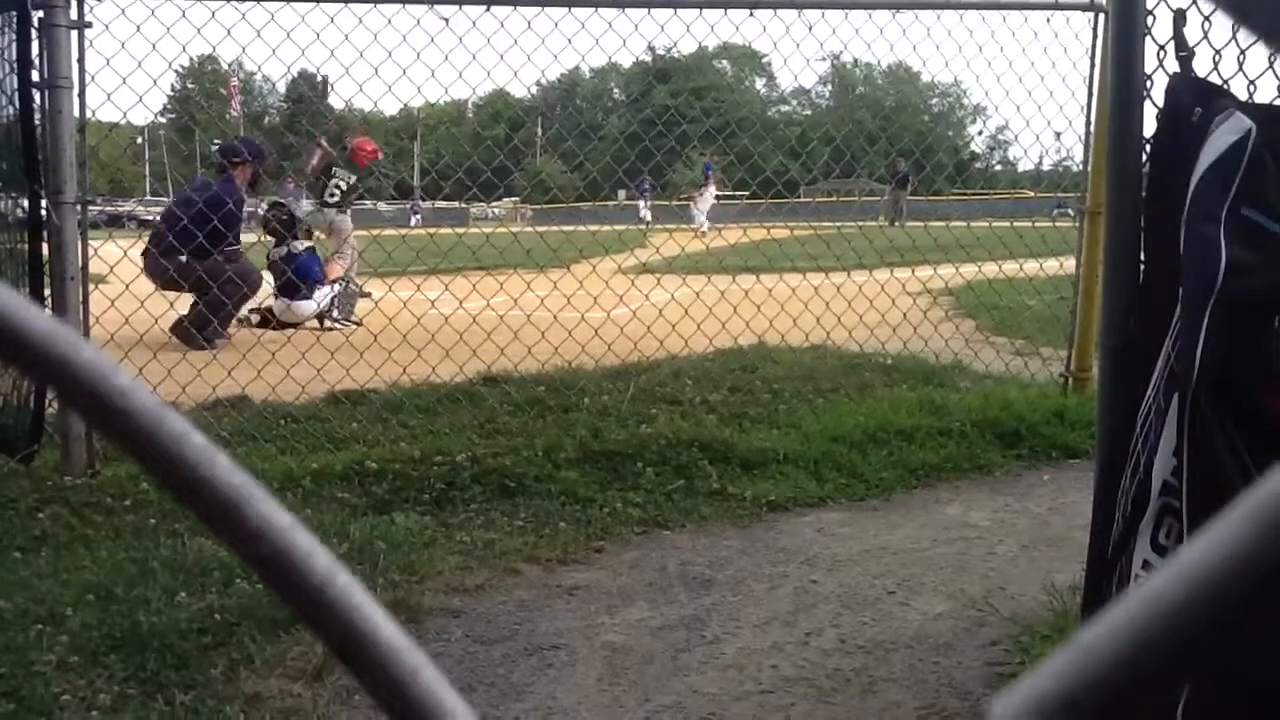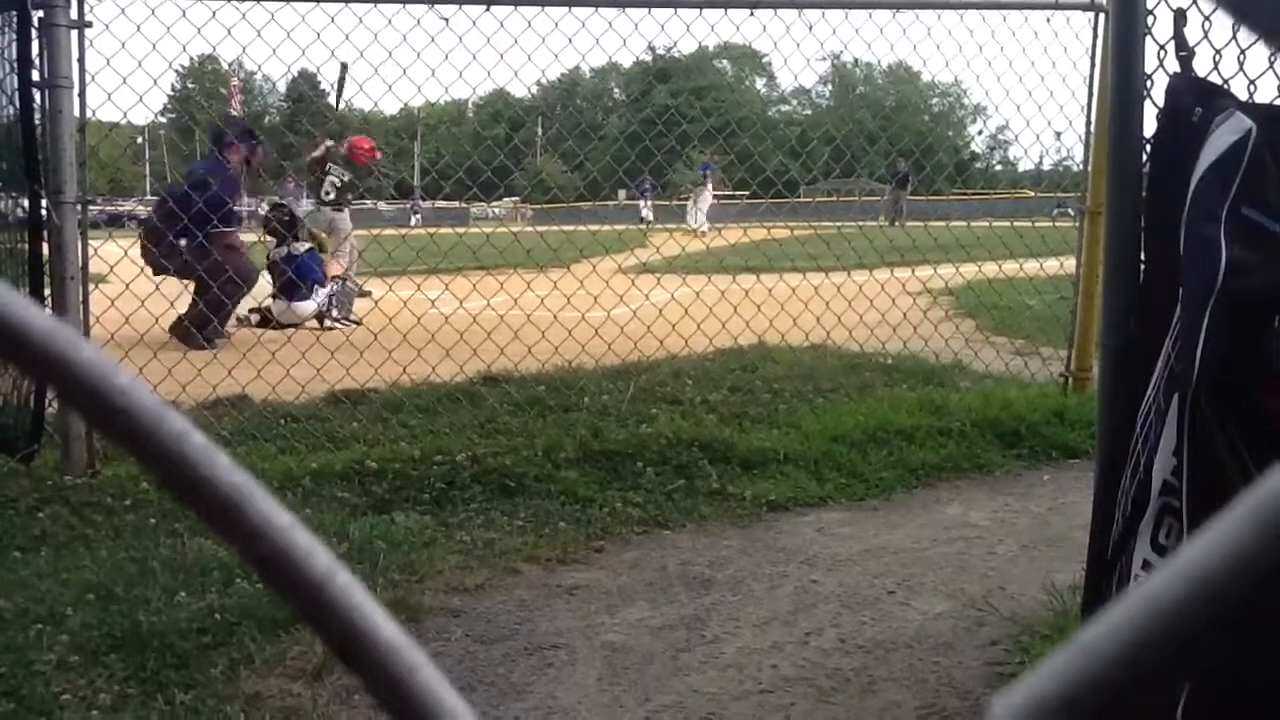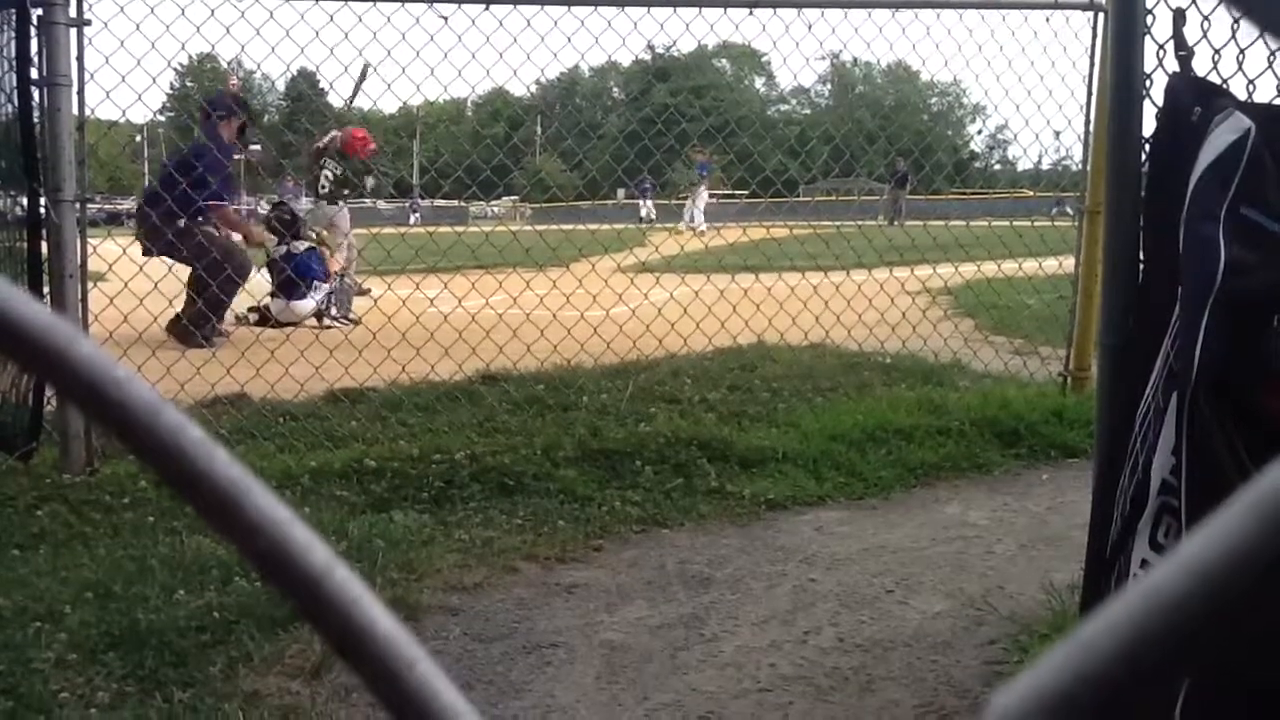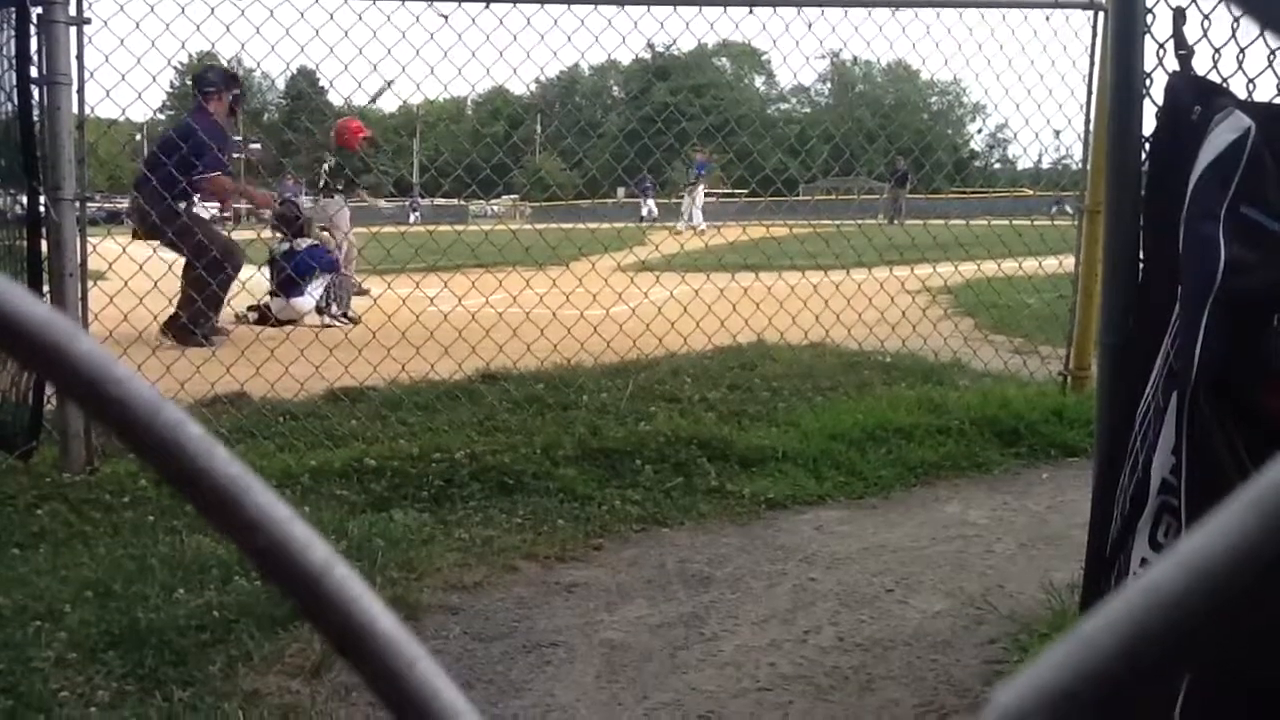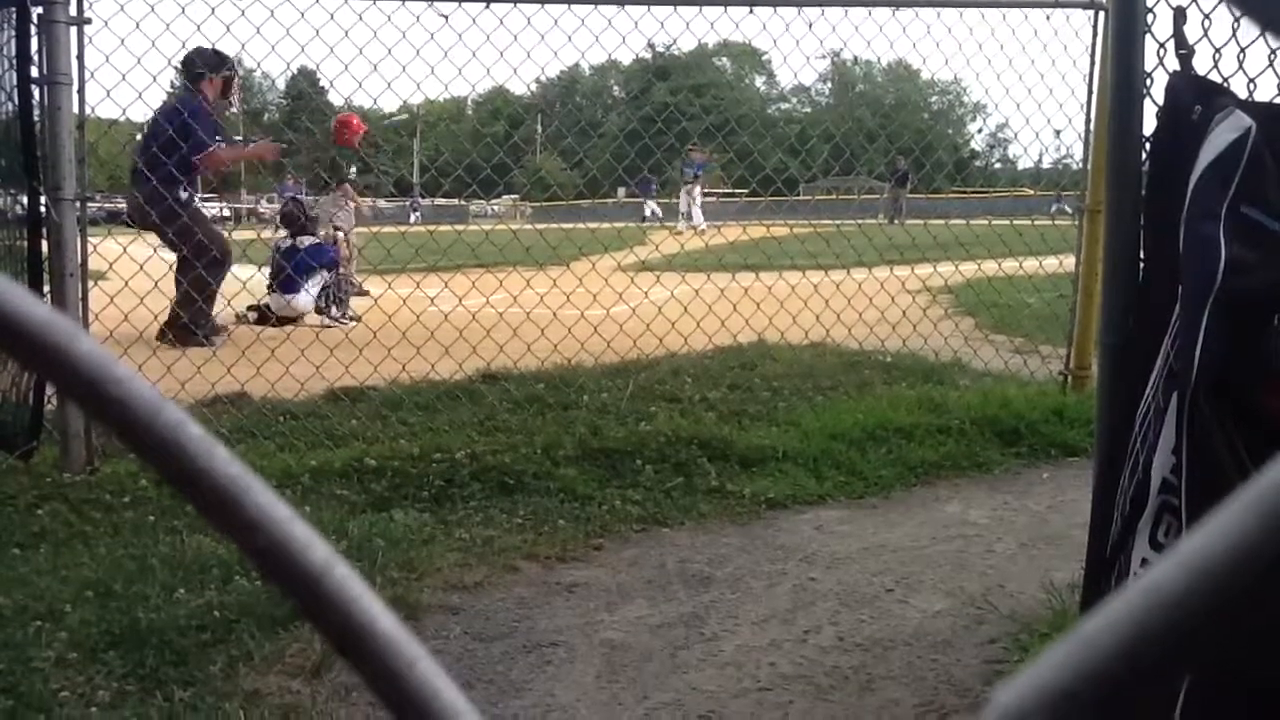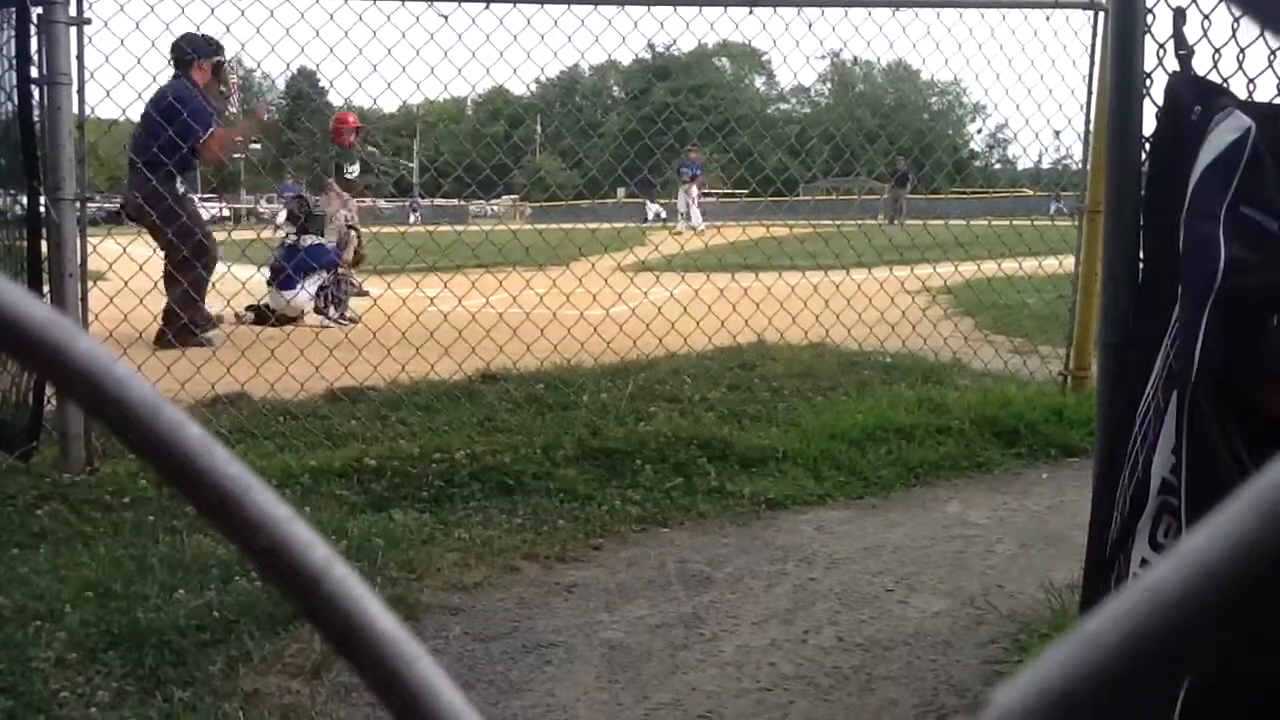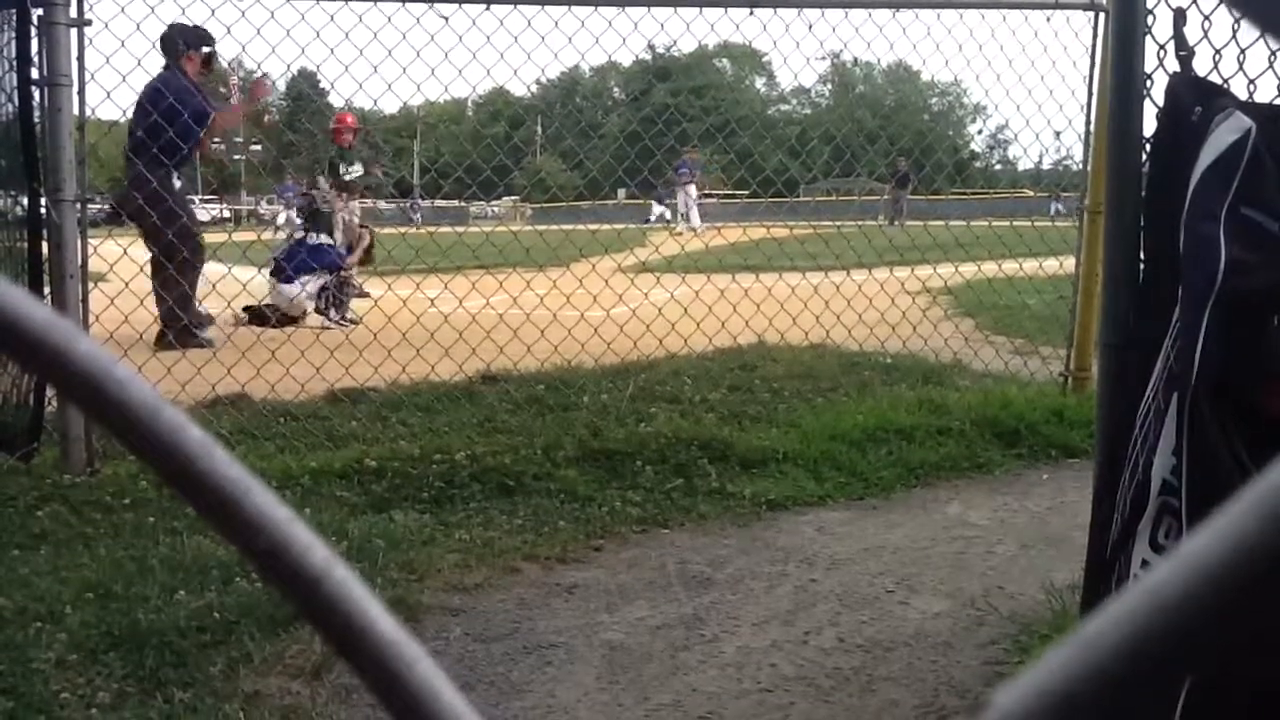
dt=0.1s
person 1, frame 1
left shoulder: (208, 185)
right shoulder: (228, 194)
right elbow: (231, 253)
left hip: (162, 258)
right hip: (170, 261)
left knee: (228, 269)
right knee: (248, 276)
left ankle: (202, 326)
right ankle: (193, 328)
person 1, frame 2
left shoulder: (205, 169)
right shoulder: (225, 177)
right elbow: (226, 237)
right wrist: (245, 255)
left hip: (159, 245)
right hip: (169, 248)
left knee: (228, 261)
right knee: (245, 271)
left ankle: (201, 325)
right ankle: (194, 328)
person 1, frame 3
left shoulder: (204, 146)
right shoulder: (216, 151)
right elbow: (217, 209)
left wrist: (224, 229)
right wrist: (248, 232)
left hip: (158, 222)
right hip: (166, 225)
left knee: (213, 258)
right knee: (236, 263)
left ankle: (198, 323)
right ankle: (191, 327)
person 1, frame 4
left shoulder: (194, 123)
right shoulder: (207, 127)
right elbow: (211, 181)
left wrist: (231, 194)
right wrist: (250, 194)
left hip: (152, 207)
right hip: (163, 210)
left knee: (208, 253)
right knee: (227, 257)
left ankle: (196, 320)
right ankle: (188, 325)
person 1, frame 5
left shoulder: (183, 104)
right shoulder: (195, 107)
left elbow: (196, 158)
right elbow: (207, 160)
left wrist: (240, 154)
right wrist: (251, 154)
left hip: (150, 195)
right hip: (162, 196)
left knee: (197, 253)
right knee: (214, 254)
left ankle: (197, 320)
right ankle: (181, 328)
person 1, frame 6
left shoulder: (175, 92)
right shoulder: (187, 94)
left elbow: (194, 146)
right elbow: (209, 145)
left wrist: (234, 133)
right wrist: (249, 124)
left hip: (148, 187)
right hip: (158, 189)
left knee: (187, 251)
right knee: (199, 253)
left ankle: (191, 317)
right ankle: (177, 329)
person 1, frame 7
left shoulder: (163, 84)
right shoulder: (177, 86)
left elbow: (193, 132)
right elbow: (214, 125)
left wrist: (229, 115)
right wrist: (249, 101)
left hip: (143, 182)
right hip: (154, 183)
left knee: (167, 252)
right knee: (183, 252)
left ankle: (183, 317)
right ankle: (175, 330)
